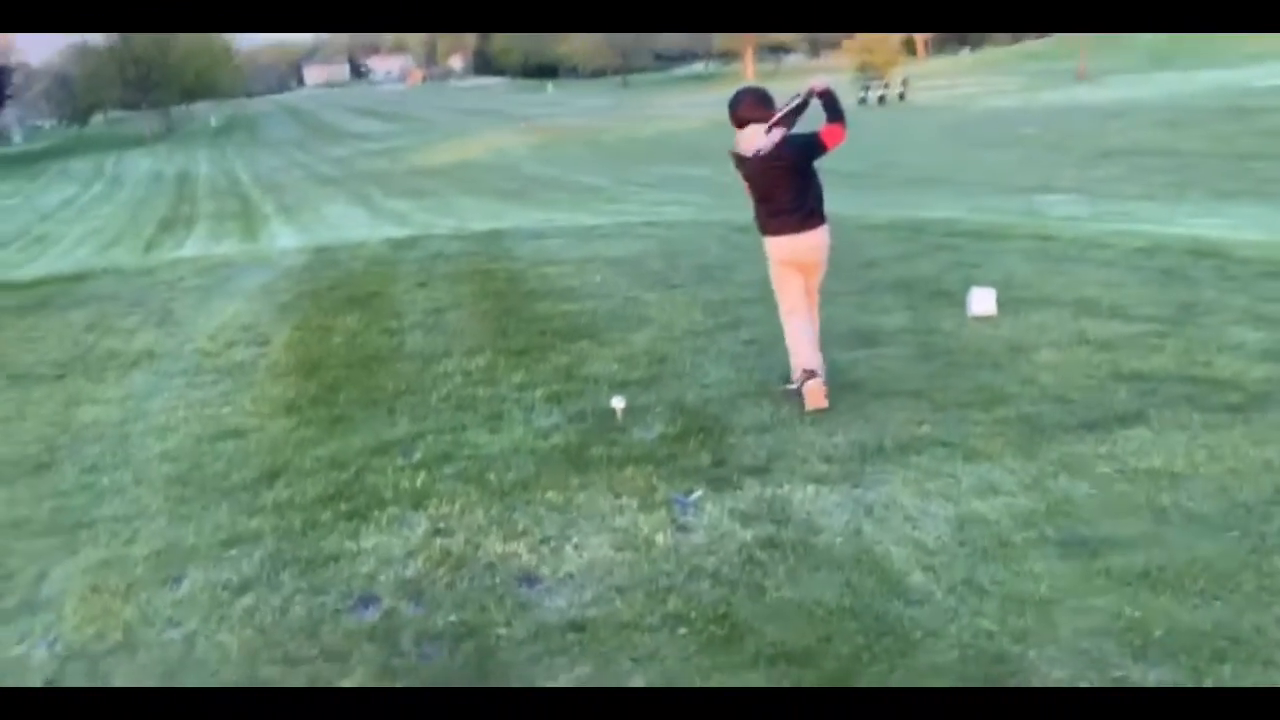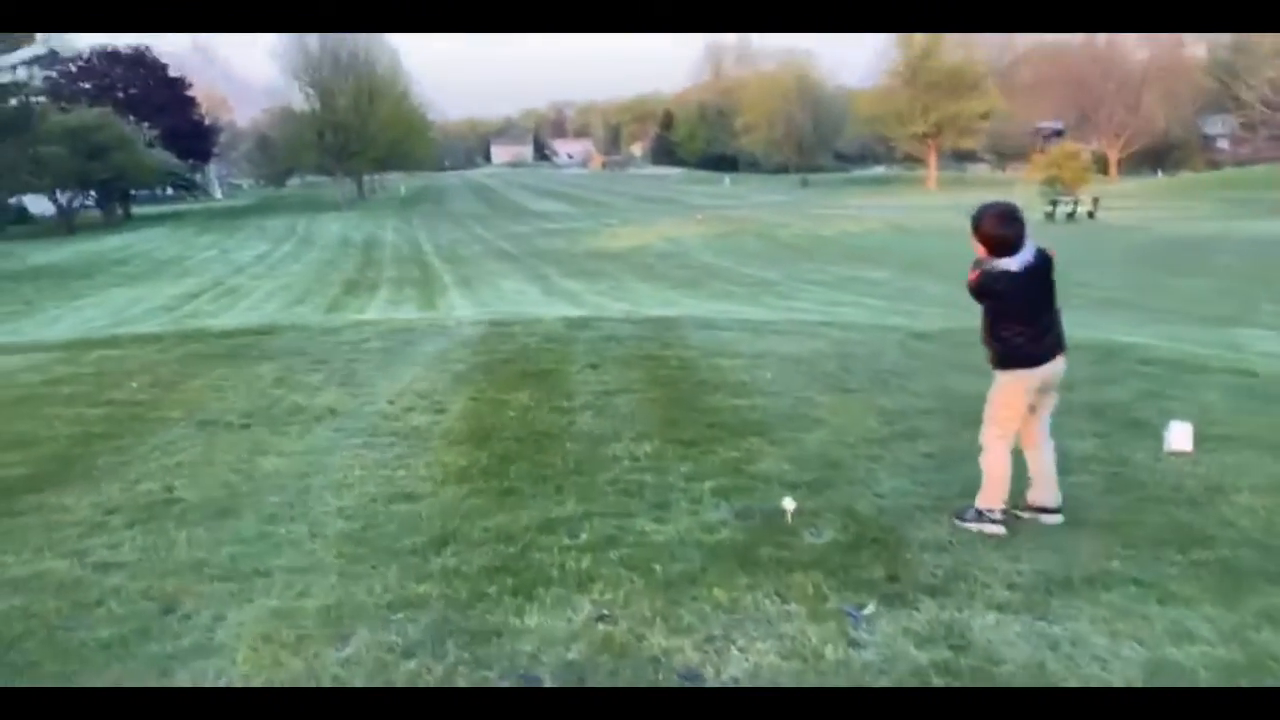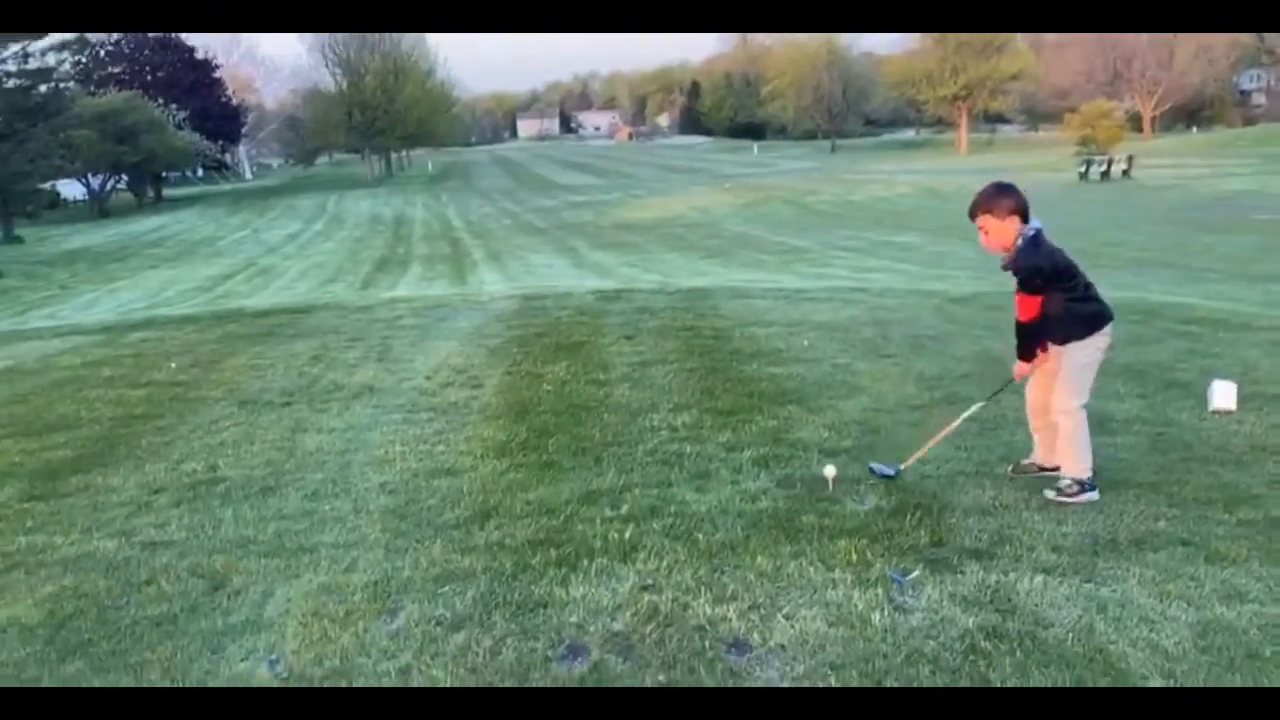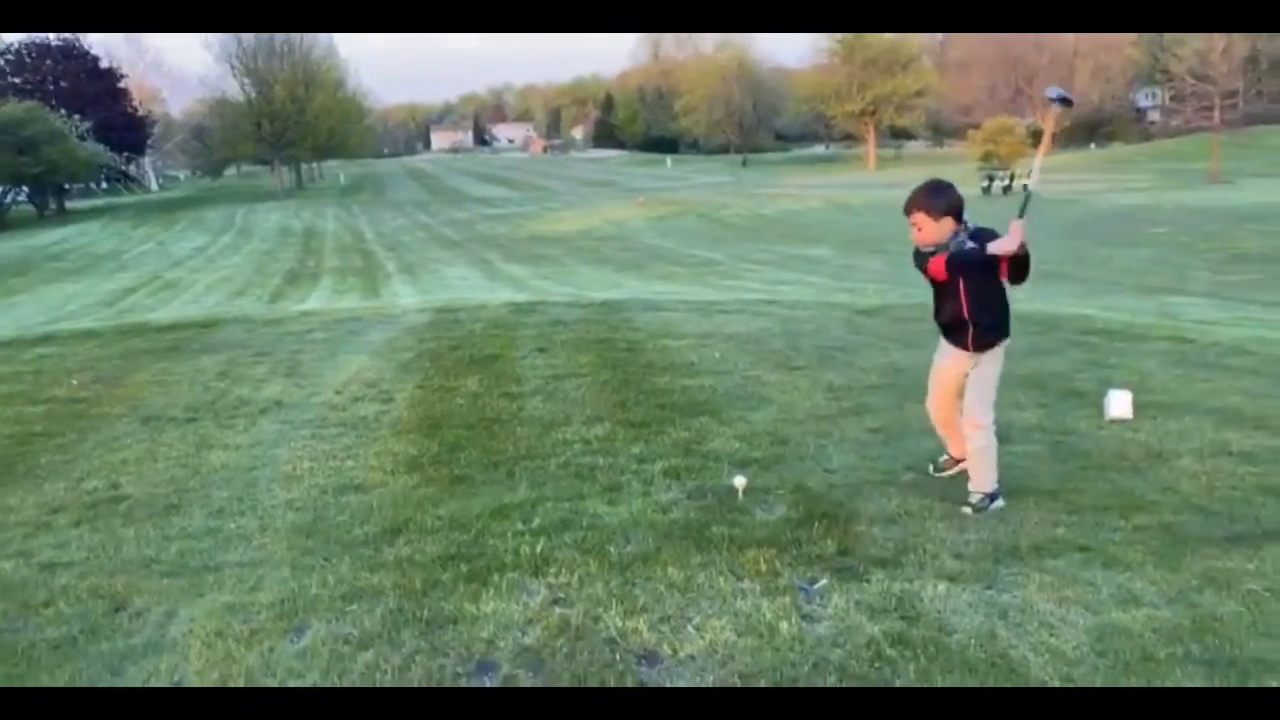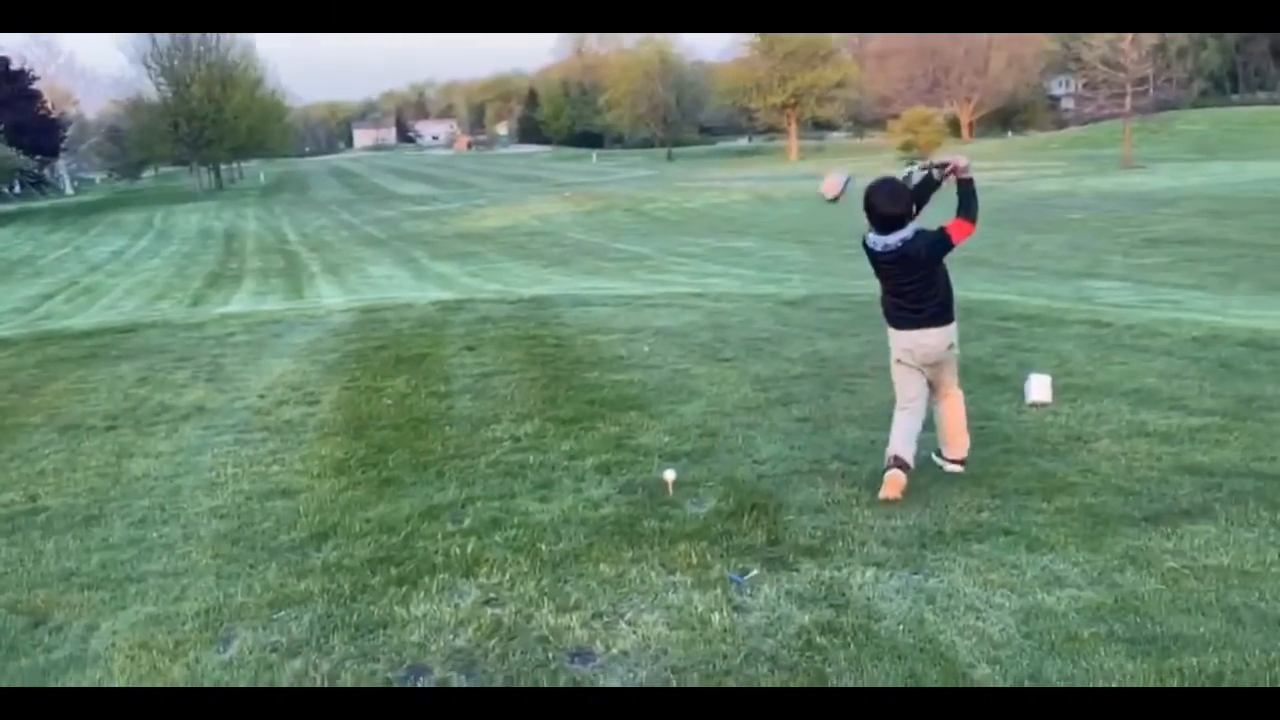
dt=1s
person 1, frame 1
left shoulder: (741, 158)
right shoulder: (794, 148)
left elbow: (774, 131)
right elbow: (837, 128)
left wrist: (804, 99)
right wrist: (825, 94)
left hip: (780, 243)
right hip: (814, 235)
left knee: (792, 311)
right knee: (809, 304)
left ankle: (807, 373)
right ankle: (812, 367)
person 1, frame 2
left shoulder: (989, 283)
right shoulder: (1042, 262)
left wrist: (981, 263)
right wrist: (1015, 242)
left hip: (1017, 370)
right hip: (1053, 362)
left knee: (995, 438)
right knee: (1037, 433)
left ankle: (989, 510)
right ankle: (1046, 502)
person 1, frame 3
left shoulder: (1031, 261)
right shoulder: (1029, 252)
left elbow: (1028, 315)
right elbow: (1035, 310)
left wrist: (1024, 356)
right wrist: (1039, 347)
left hip: (1086, 334)
right hip: (1062, 334)
left knee: (1066, 404)
right knee: (1038, 395)
left ankle: (1082, 479)
right ankle: (1049, 458)
person 1, frame 4
left shoulder: (985, 238)
right shoulder: (925, 256)
left elbow: (1016, 275)
right elbow: (955, 263)
left wrist: (1017, 250)
right wrist: (993, 250)
left hip: (989, 345)
right hip: (953, 343)
left knee: (976, 417)
right knee: (938, 404)
left ankle: (986, 490)
right ankle: (960, 452)
person 1, frame 5
left shoulder: (872, 245)
right shoulder: (927, 245)
left elbow: (908, 204)
right elbow: (967, 220)
left wrist: (935, 176)
right wrist: (964, 178)
left hip: (902, 338)
right hip: (940, 333)
left knee: (908, 404)
right knee: (948, 393)
left ankle: (898, 462)
right ankle: (954, 454)
